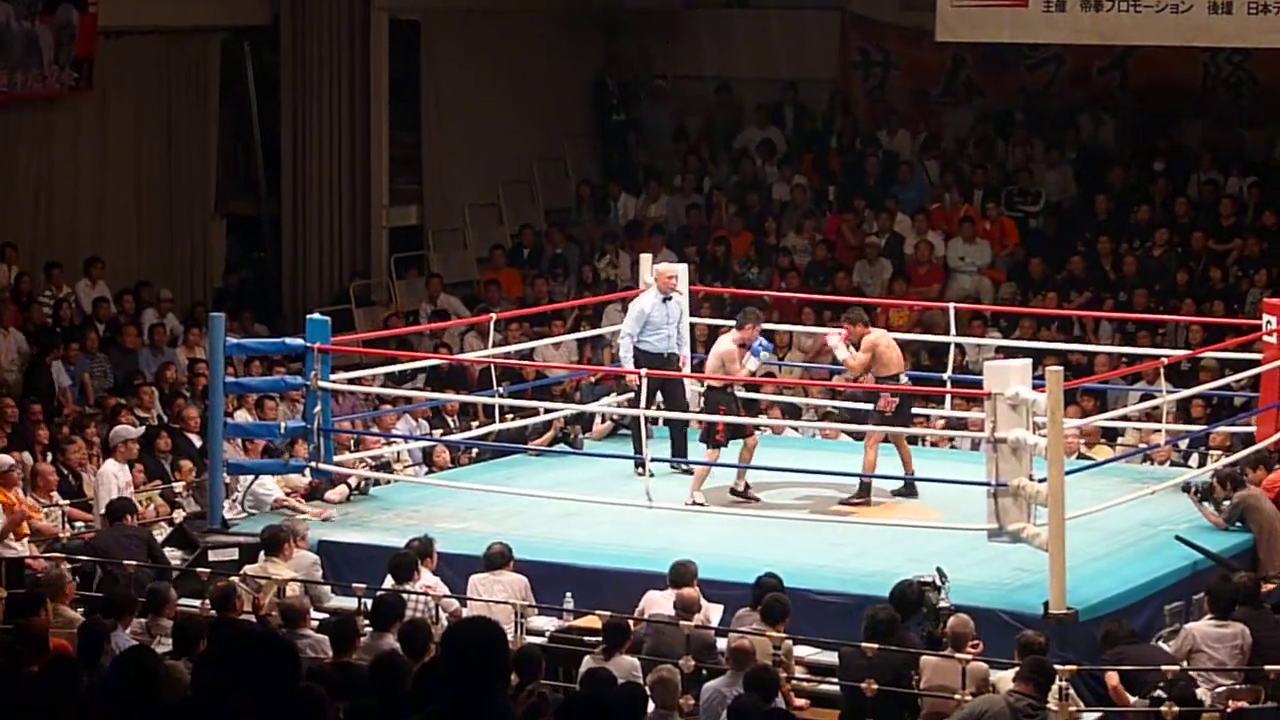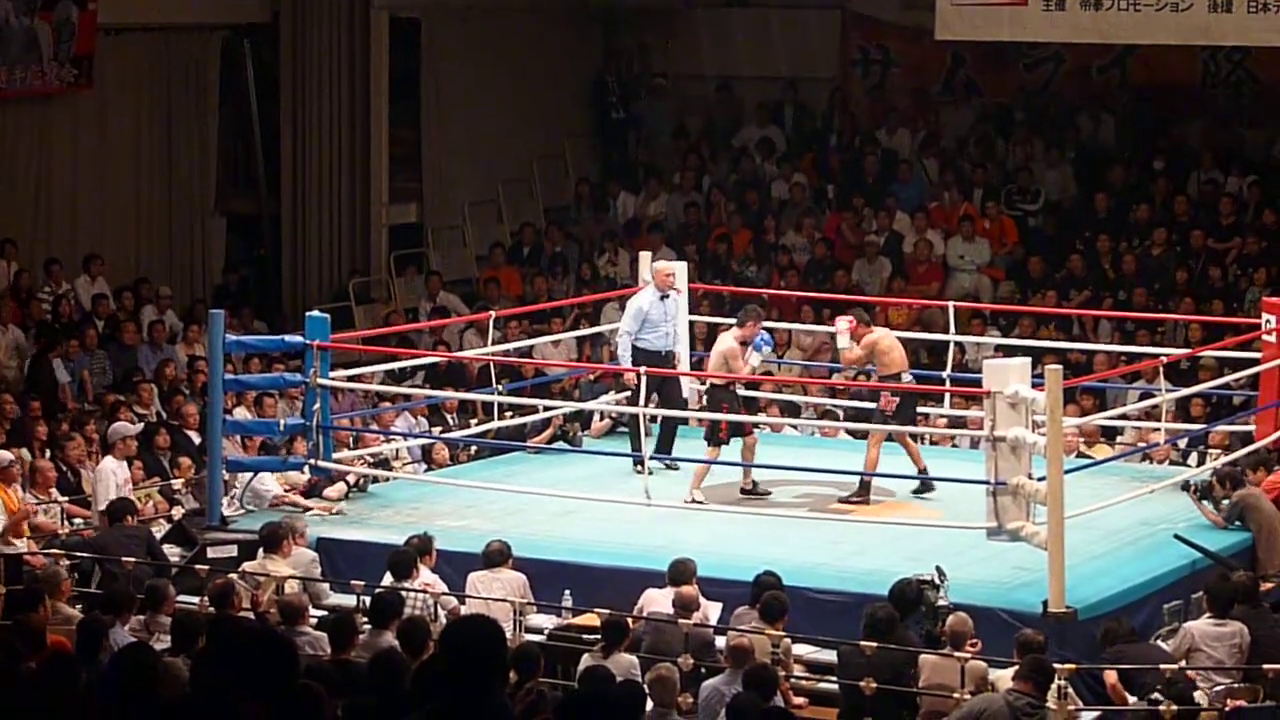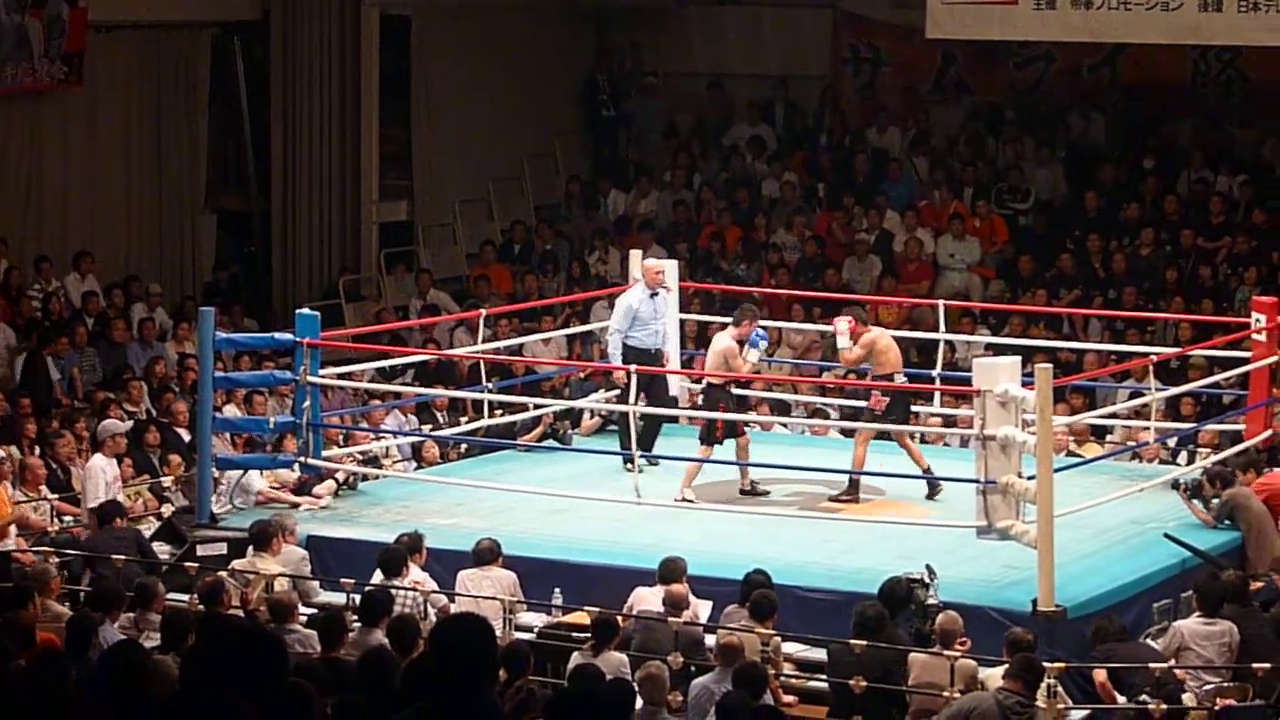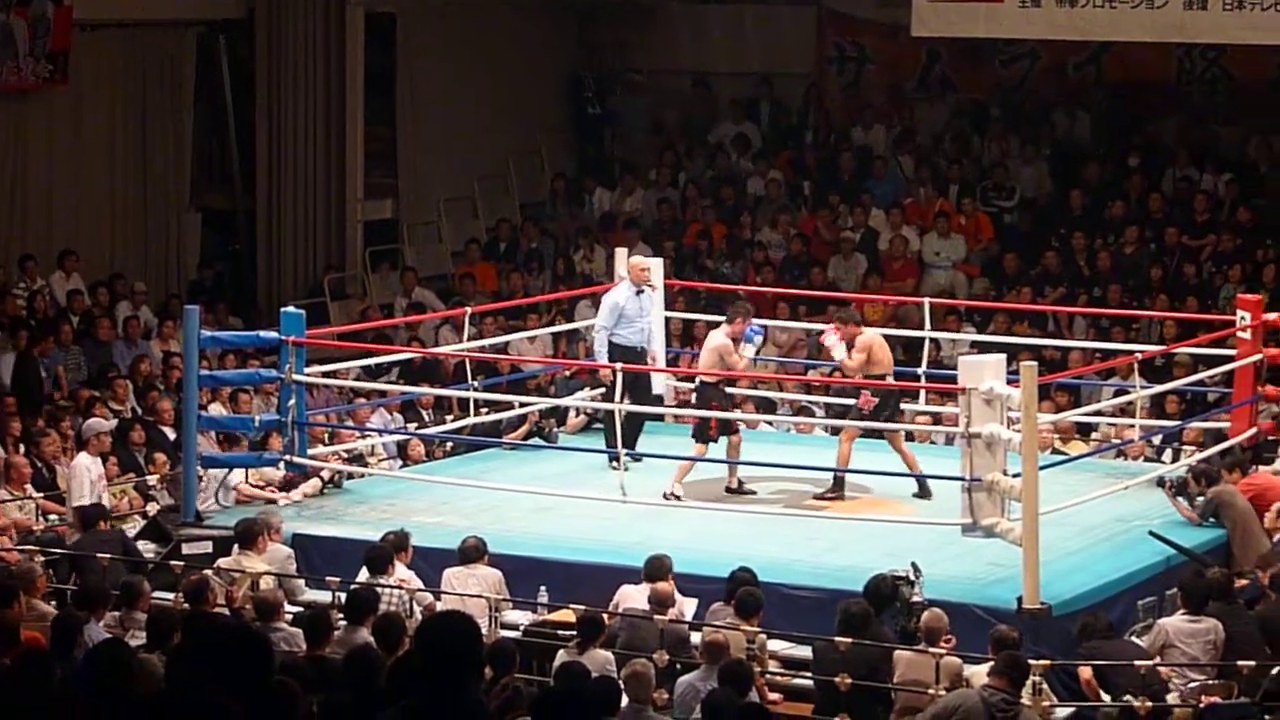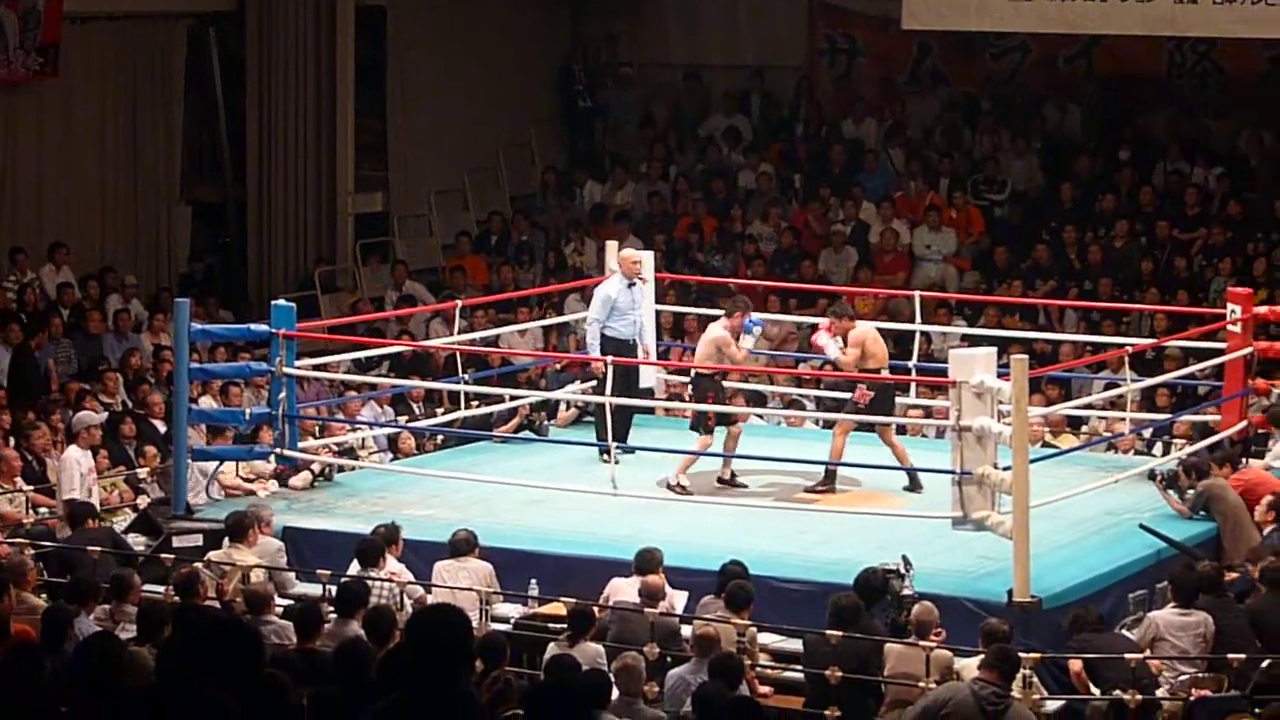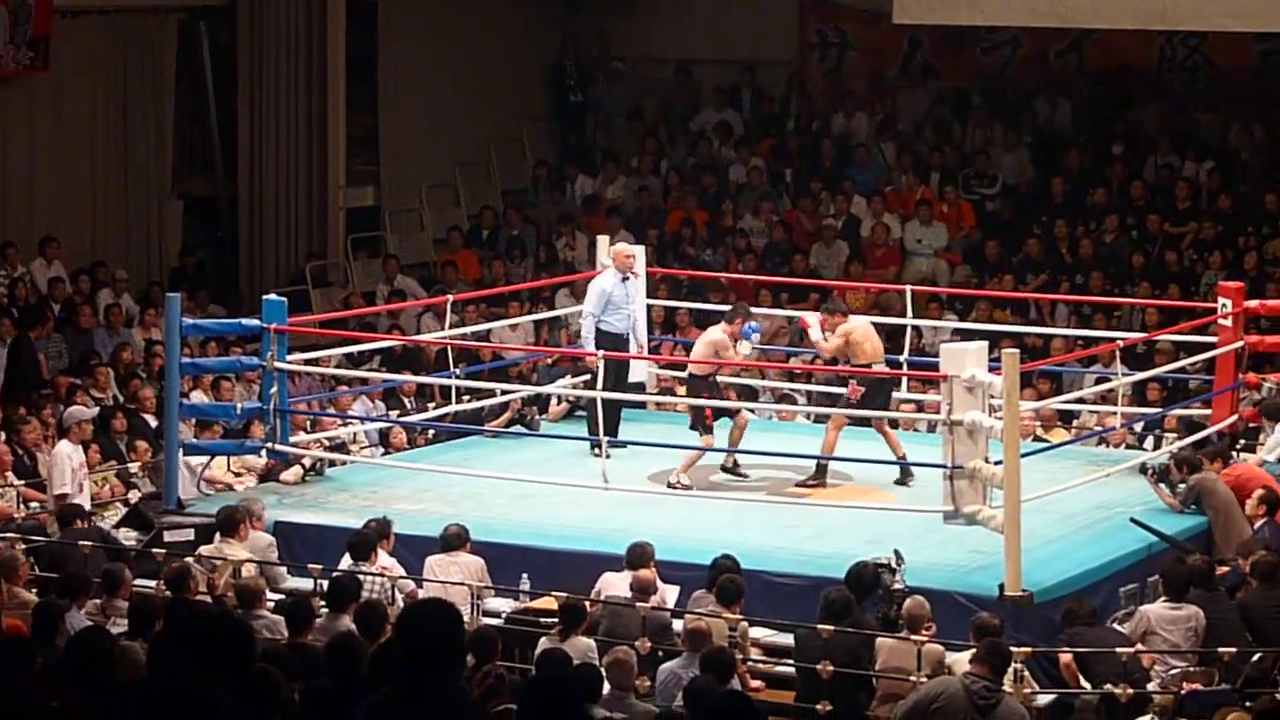
dt=0.1s
person 1, frame 1
left shoulder: (676, 301)
right shoulder: (642, 304)
right elbow: (626, 336)
left wrist: (683, 352)
right wrist: (629, 368)
left hip: (670, 360)
right hip: (647, 361)
left knee: (679, 408)
left ankle: (679, 458)
right ankle: (641, 462)
person 1, frame 2
left shoulder: (673, 298)
right shoulder: (640, 302)
right elbow: (624, 334)
left wrist: (676, 350)
right wrist: (627, 367)
left hip: (667, 358)
right hip: (645, 359)
left knee: (676, 406)
right knee: (638, 409)
left ankle: (664, 453)
right ankle: (639, 460)
person 1, frame 3
left shoulder: (662, 296)
right shoulder: (630, 299)
right elbow: (615, 332)
left wrist: (664, 349)
right wrist: (617, 365)
left hip: (655, 356)
right hip: (634, 356)
left knee: (661, 404)
left ankle: (644, 449)
right ankle: (629, 457)
person 1, frame 4
left shoulder: (647, 294)
right shoulder: (616, 297)
right elbow: (601, 330)
left wrist: (650, 348)
right wrist: (603, 363)
left hip: (640, 354)
right hip: (620, 354)
left knee: (644, 403)
left ankle: (627, 446)
right ankle: (615, 455)
person 1, frame 5
left shoulder: (638, 287)
right shoulder: (608, 289)
right elbow: (593, 322)
left wrist: (643, 342)
right wrist: (595, 355)
left hip: (630, 347)
right hip: (612, 347)
left knee: (629, 397)
left ankle: (619, 440)
right ankle: (605, 448)
person 1, frame 6
left shoulder: (630, 281)
right shoulder: (602, 283)
right elbow: (588, 316)
left wrist: (637, 336)
right wrist: (590, 349)
left hip: (623, 341)
right hip: (606, 341)
left knee: (618, 391)
right knee: (601, 392)
left ankle: (609, 435)
right ankle: (597, 442)
person 2, frame 1
left shoulder: (729, 341)
right shoulder: (728, 348)
left elbow: (737, 369)
right elbow: (738, 377)
left wrist: (750, 353)
right wrist: (755, 360)
left hip: (728, 396)
right hip: (717, 398)
left knee: (751, 440)
right knee: (713, 452)
left ankle: (739, 486)
right ankle: (693, 497)
person 2, frame 2
left shoulder: (729, 337)
right shoulder: (730, 345)
left elbow: (739, 366)
right elbow: (742, 375)
left wrist: (752, 348)
right wrist: (757, 355)
left hip: (729, 393)
right hip: (719, 396)
left knee: (750, 439)
right knee: (713, 450)
left ankle: (747, 484)
right ankle: (693, 495)
person 2, frame 3
left shoulder: (724, 336)
right shoulder: (728, 345)
left elbow: (737, 365)
right elbow: (742, 372)
left wrist: (747, 346)
right wrist: (755, 351)
left hip: (724, 394)
right hip: (715, 396)
left knee: (743, 440)
right knee: (706, 449)
left ankle: (746, 485)
right ankle: (684, 493)
person 2, frame 4
left shoulder: (718, 334)
right shoulder: (723, 342)
left elbow: (730, 363)
right elbow: (739, 368)
left wrist: (742, 343)
right wrist: (751, 347)
left hip: (717, 391)
right hip: (708, 394)
left knee: (735, 438)
right knee: (701, 448)
left ankle: (733, 483)
right ankle: (673, 488)
person 2, frame 5
left shoulder: (719, 328)
right shoulder: (721, 334)
left elbow: (730, 355)
right elbow: (738, 360)
left wrist: (744, 337)
right wrist: (750, 337)
left hip: (714, 384)
right hip: (704, 385)
left knee: (735, 428)
right knee: (706, 440)
left ankle: (726, 475)
right ankle: (676, 477)
person 2, frame 6
left shoulder: (718, 332)
right shoulder: (720, 338)
left elbow: (729, 359)
left wrist: (742, 342)
right wrist: (747, 343)
left hip: (709, 382)
right hip: (699, 386)
left knee: (742, 418)
right knee: (707, 440)
left ankle: (729, 462)
right ankle: (677, 476)
person 3, frame 1
left shoulder: (870, 340)
right shoulder: (879, 334)
left elbow: (855, 369)
right elbow: (866, 367)
left wrist: (837, 346)
right wrist: (847, 347)
left hip: (891, 392)
right hip: (900, 389)
left knee: (871, 442)
right knee: (897, 438)
left ankle: (863, 494)
right ankle: (910, 484)
person 3, frame 2
left shoulder: (871, 339)
right shoulder: (883, 333)
left elbow: (847, 361)
right elbow: (863, 357)
left wrist: (842, 334)
right wrist: (849, 339)
left hip: (894, 390)
right hip: (906, 386)
left knee: (874, 441)
right knee: (902, 436)
left ankle: (863, 492)
right ankle: (925, 481)
person 3, frame 3
left shoulder: (868, 337)
right shoulder: (879, 332)
left elbow: (847, 361)
right elbow: (858, 359)
left wrist: (841, 333)
right wrist: (846, 335)
left hip: (886, 390)
right hip: (899, 388)
left knee: (861, 440)
right knee: (902, 438)
left ankle: (852, 490)
right ankle: (933, 483)
person 3, frame 4
left shoulder: (863, 340)
right shoulder: (869, 335)
left elbow: (851, 370)
right elbow: (855, 363)
left wrist: (834, 346)
right wrist: (838, 343)
left hip: (876, 390)
right hip: (889, 390)
left knee: (846, 437)
right knee: (896, 440)
left ankle: (837, 488)
right ankle: (923, 485)
person 3, frame 5
left shoulder: (857, 334)
right shoulder: (866, 328)
left elbow: (848, 365)
right elbow: (856, 362)
left wrist: (826, 344)
right wrist: (834, 339)
left hip: (872, 385)
right hip: (886, 384)
left knee: (840, 431)
right knee: (885, 435)
left ankle: (828, 481)
right ankle: (913, 478)
person 3, frame 6
left shoulder: (845, 329)
right shoulder: (862, 322)
left elbow: (826, 353)
left wrist: (813, 328)
right wrist: (827, 333)
left hip: (865, 380)
right hip: (882, 378)
left knee: (833, 426)
right knee: (881, 425)
left ankle: (819, 475)
right ankle: (905, 470)
